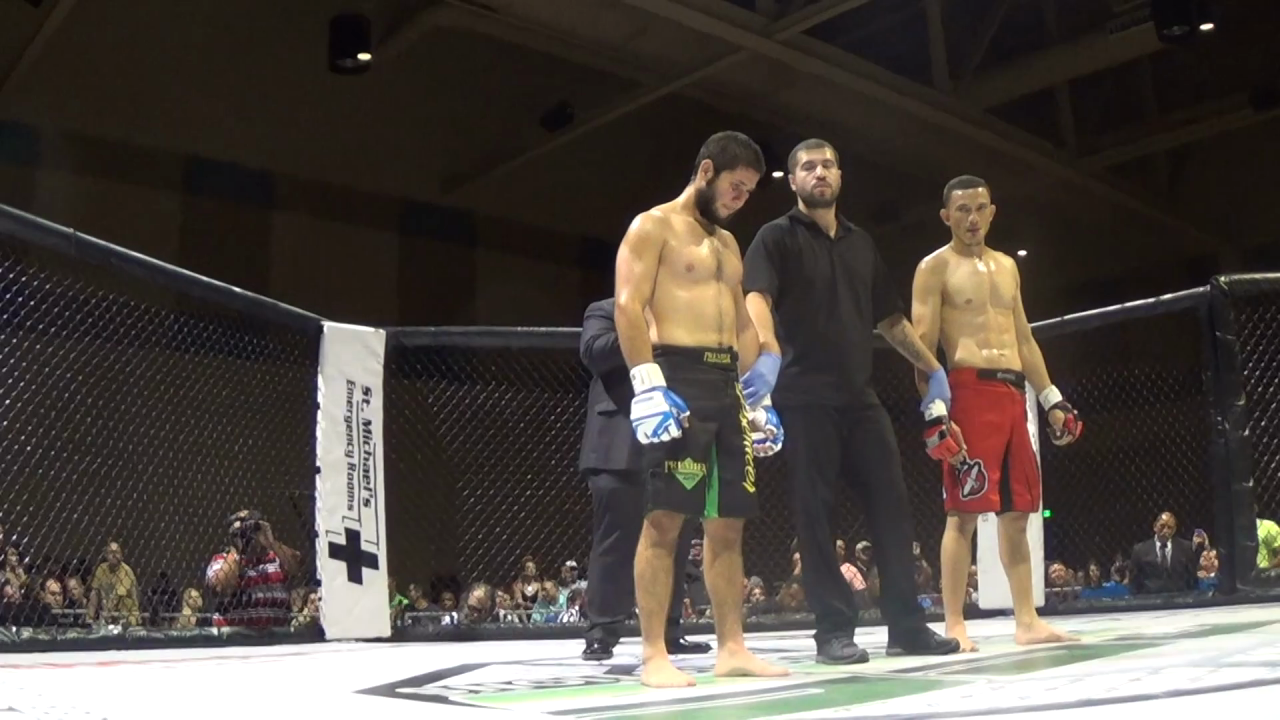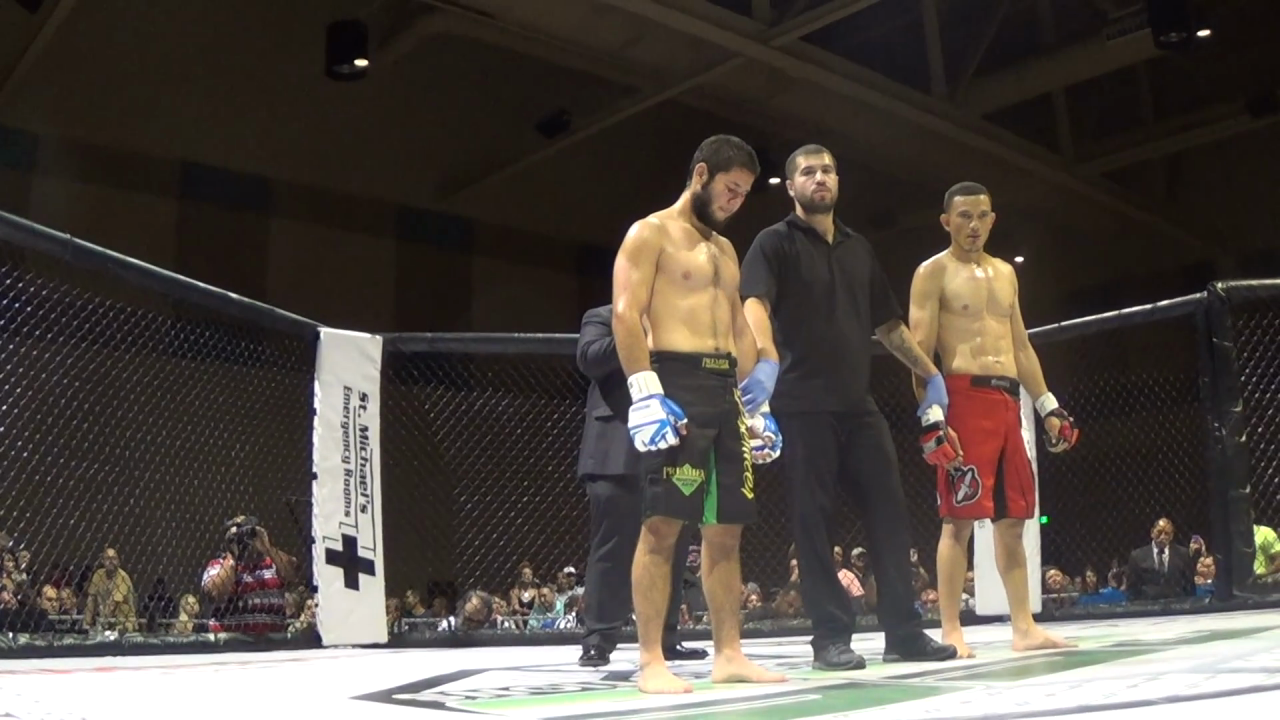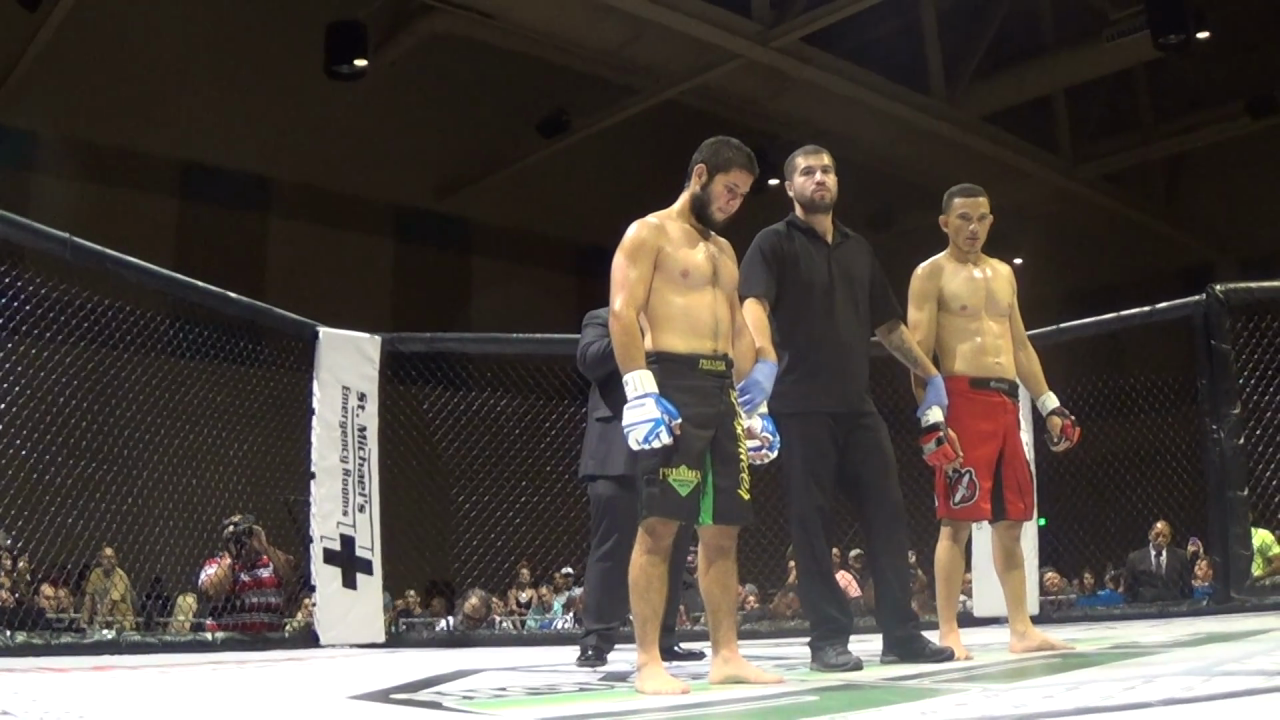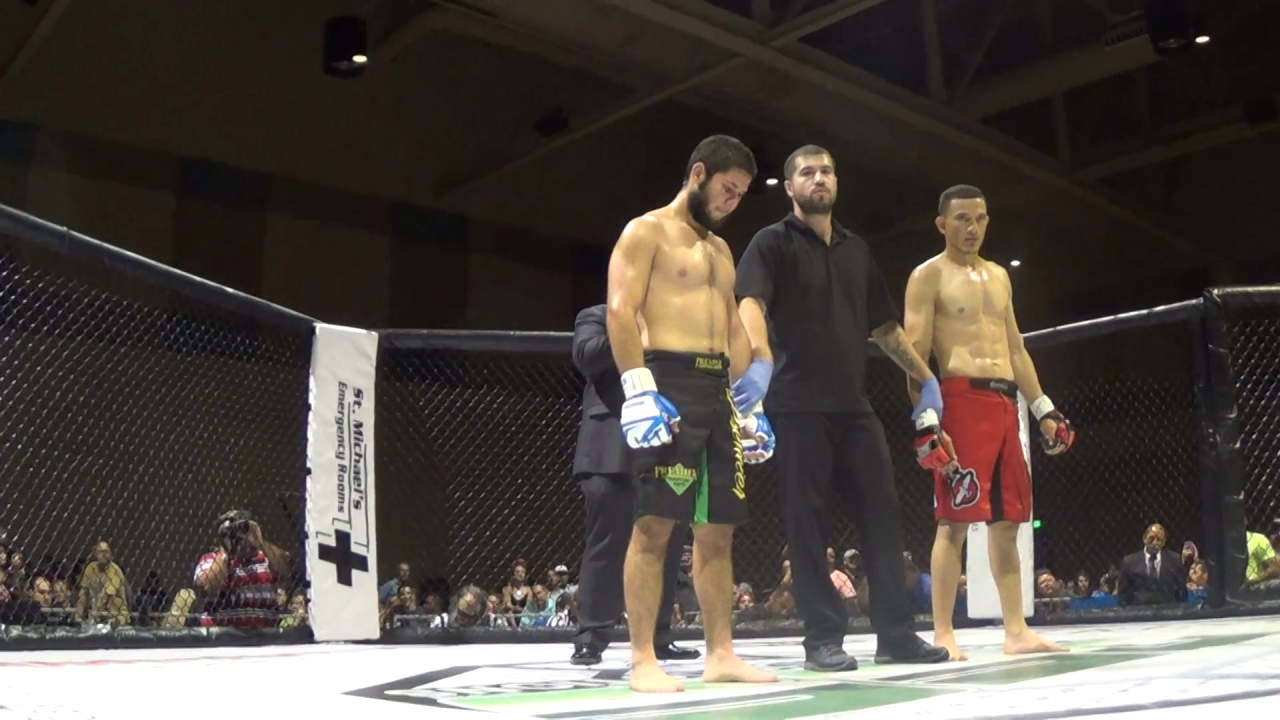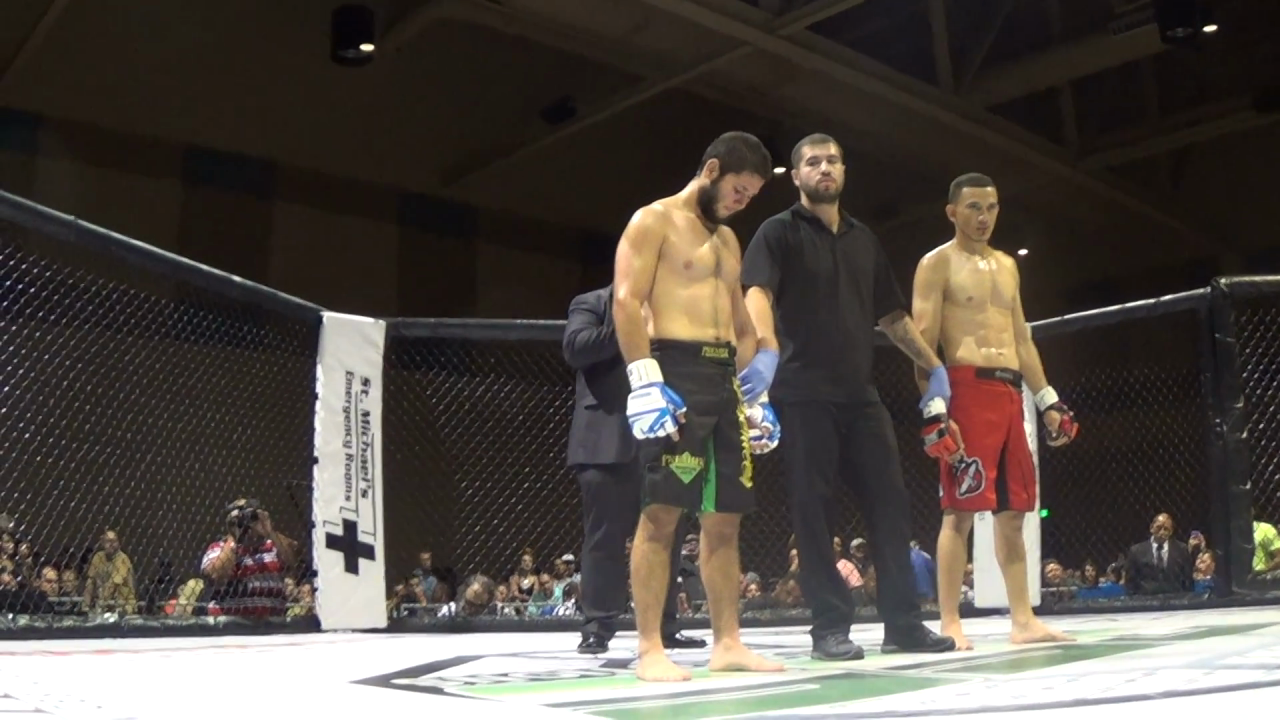
dt=0.5s
person 1, frame 1
left shoulder: (727, 244)
right shoulder: (652, 226)
right elbow: (628, 307)
right wrist: (649, 385)
left hip: (725, 384)
right hip: (677, 377)
left knee: (728, 523)
right knee: (664, 518)
left ankle: (731, 647)
right ankle: (654, 655)
person 1, frame 2
left shoulder: (725, 250)
right shoulder: (650, 233)
right elbow: (626, 316)
right wrist: (647, 394)
left hip: (725, 391)
right hip: (675, 383)
left knee: (726, 530)
right knee: (662, 525)
left ankle: (729, 654)
right ankle: (651, 662)
person 1, frame 3
left shoulder: (724, 251)
right shoulder: (649, 233)
right elbow: (622, 313)
right wrist: (641, 392)
left hip: (722, 392)
right hip: (672, 384)
left knee: (723, 531)
right knee: (659, 526)
left ankle: (726, 655)
right ankle: (648, 662)
person 1, frame 4
left shoulder: (720, 250)
right shoulder: (646, 232)
right elbow: (620, 312)
right wrist: (639, 390)
left hip: (717, 391)
right hip: (668, 382)
left knee: (717, 529)
right knee: (654, 524)
left ankle: (720, 653)
right ankle: (643, 661)
person 1, frame 5
left shoulder: (727, 240)
right shoulder: (654, 221)
right elbow: (627, 302)
right wrist: (645, 381)
left hip: (724, 379)
right hip: (675, 372)
left knee: (724, 517)
right knee: (661, 513)
left ankle: (727, 643)
right ankle: (650, 649)
person 2, frame 1
left shoulder: (861, 243)
right shoulder: (778, 237)
left elbow: (890, 318)
right elbow: (756, 298)
left wrist: (933, 368)
right wrist: (769, 354)
left hip: (860, 395)
right hip: (804, 395)
left knee: (892, 505)
right knee: (815, 513)
left ankle: (906, 624)
right ankle: (834, 630)
person 2, frame 2
left shoulder: (858, 248)
right shoulder: (775, 242)
left elbow: (888, 324)
right elbow: (755, 304)
left wrist: (931, 374)
left hip: (858, 401)
right hip: (802, 402)
left knee: (890, 511)
right knee: (812, 519)
left ankle: (903, 631)
right ankle: (831, 637)
person 2, frame 3
left shoulder: (858, 249)
right shoulder: (775, 243)
left elbow: (888, 324)
right elbow: (754, 304)
left wrist: (931, 375)
right wrist: (766, 361)
left hip: (856, 403)
right hip: (801, 403)
left knee: (888, 513)
right knee: (810, 520)
left ankle: (901, 632)
right ankle: (828, 638)
person 2, frame 4
left shoulder: (856, 250)
right shoulder: (773, 242)
left elbow: (884, 326)
right elbow: (751, 303)
left wrist: (926, 378)
right wrist: (761, 360)
left hip: (853, 403)
right hip: (797, 403)
left knee: (883, 513)
right knee: (806, 520)
left ankle: (895, 633)
right ankle: (822, 638)
person 2, frame 5
left shoulder: (864, 239)
right shoulder: (780, 231)
left elbow: (892, 315)
right elbow: (758, 293)
left wrist: (934, 366)
right wrist: (767, 350)
left hip: (859, 392)
right hip: (803, 392)
left knee: (890, 502)
right knee: (812, 509)
left ankle: (902, 622)
right ankle: (830, 627)
person 3, frame 1
left shoulder: (1006, 266)
right shoulder: (935, 268)
right elbow: (923, 346)
left wrist: (1052, 399)
right wrist: (935, 412)
left hip: (1013, 394)
right hip: (970, 392)
left knee: (1017, 513)
right knee: (963, 512)
left ankle: (1028, 621)
right ankle: (954, 625)
person 3, frame 2
left shoulder: (1005, 273)
right shoulder: (933, 273)
right elbow: (920, 352)
left wrist: (1048, 407)
right wrist: (931, 416)
left hip: (1008, 401)
right hip: (964, 398)
left knee: (1013, 519)
right knee: (959, 518)
left ankle: (1024, 627)
right ankle: (952, 631)
person 3, frame 3
left shoulder: (1003, 274)
right shoulder: (931, 274)
left elbow: (1021, 346)
right elbow: (919, 352)
left wrist: (1050, 406)
right wrist: (931, 417)
left hip: (1006, 402)
right hip: (963, 400)
left knee: (1011, 521)
right knee: (957, 520)
left ankle: (1022, 629)
right ankle: (948, 633)
person 3, frame 4
left shoulder: (998, 276)
right shoulder: (928, 276)
right elbow: (915, 355)
left wrist: (1044, 409)
right wrist: (925, 421)
left hip: (1005, 404)
right hip: (962, 400)
left knee: (1007, 523)
right knee: (954, 521)
left ankle: (1016, 631)
right ankle: (944, 634)
person 3, frame 5
left shoulder: (1006, 266)
right shoulder: (938, 264)
right elbow: (924, 342)
left wrist: (1048, 401)
right wrist: (933, 409)
left hip: (1010, 393)
right hip: (968, 390)
left knee: (1013, 512)
right knee: (960, 510)
left ankle: (1023, 620)
right ankle: (950, 623)
person 4, frame 1
right shoulder: (605, 311)
right elbow: (593, 352)
right hip: (620, 447)
left knee: (673, 543)
right knee: (615, 542)
left ankle: (668, 633)
right ankle: (601, 635)
person 4, frame 2
right shoulder: (603, 318)
right elbow: (589, 358)
right hip: (619, 453)
left knee: (671, 549)
right knee: (612, 548)
left ankle: (665, 639)
right ankle: (598, 641)
person 4, frame 3
right shoulder: (603, 319)
right elbow: (589, 359)
right hip: (619, 452)
left knee: (670, 549)
right knee: (611, 549)
left ankle: (663, 640)
right ankle: (596, 641)
person 4, frame 4
right shoulder: (597, 317)
right elbow: (586, 356)
right hip: (613, 451)
left knee: (665, 548)
right knee: (605, 545)
left ankle: (657, 638)
right ankle: (591, 639)
person 4, frame 5
right shoulder: (592, 304)
right elbow: (576, 347)
right hip: (610, 439)
right knee: (605, 536)
left ankle: (663, 627)
right ankle: (597, 627)
